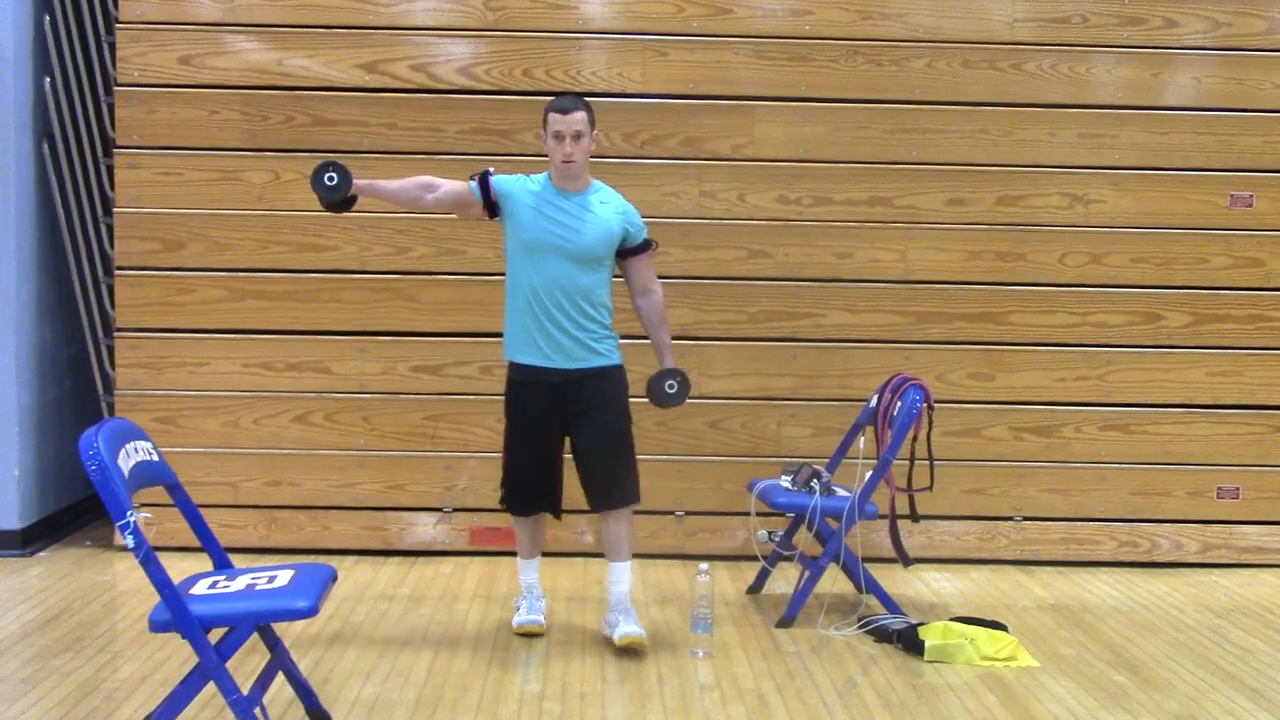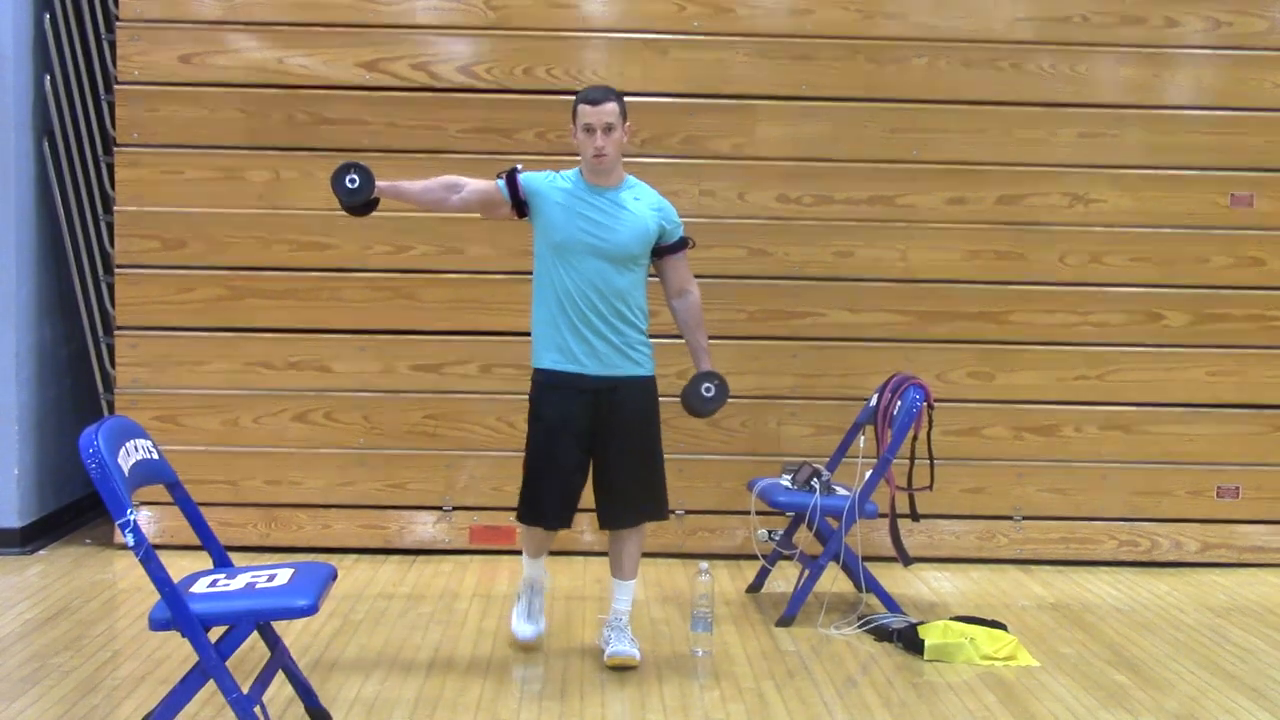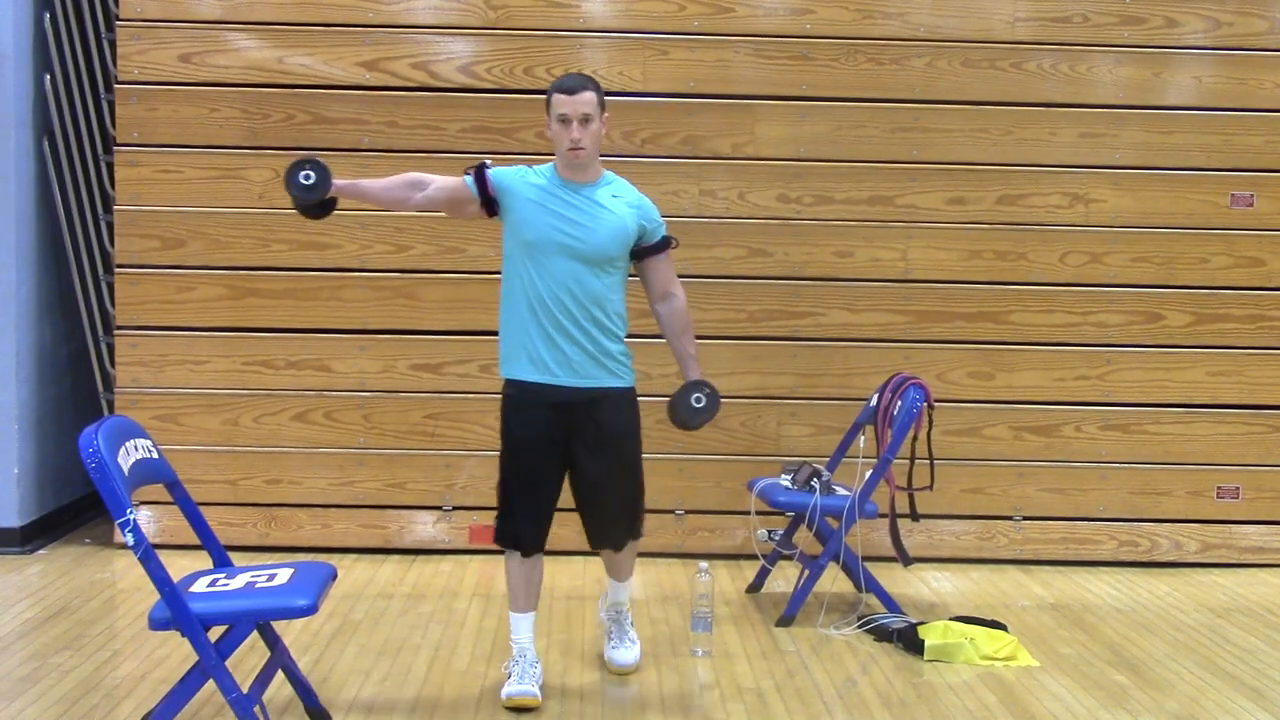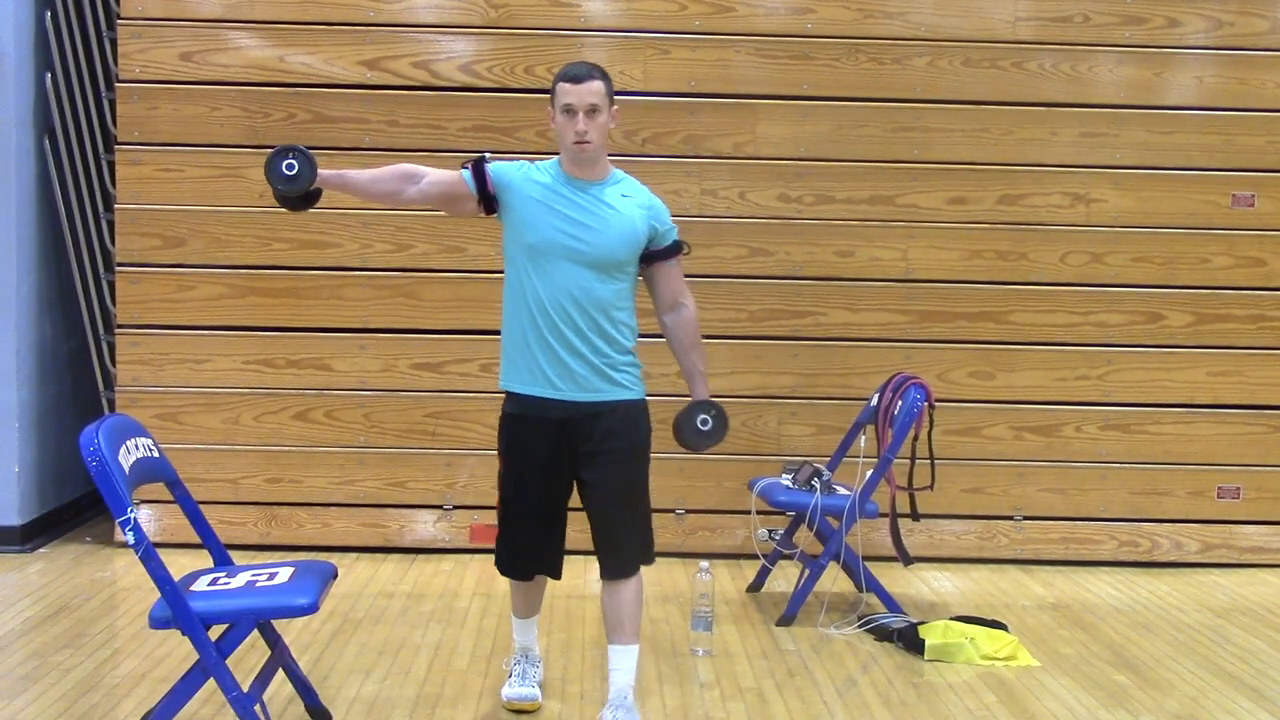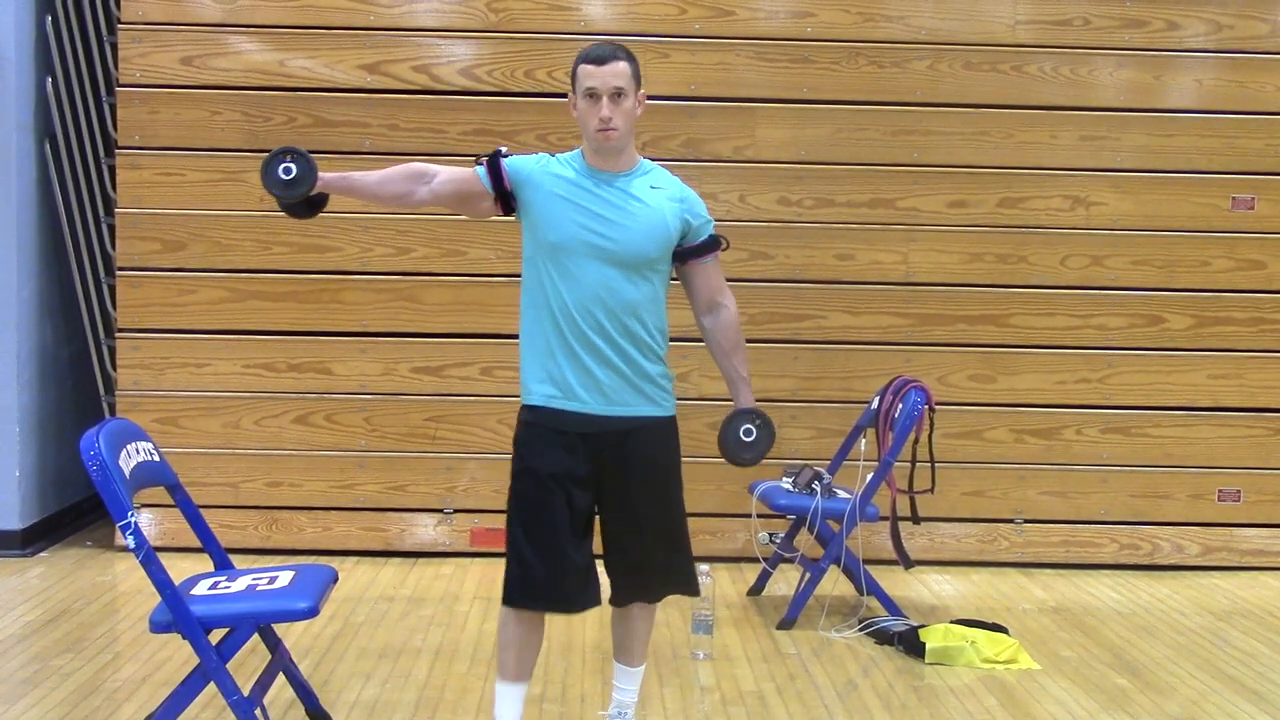
dt=0.5s
person 1, frame 1
left shoulder: (621, 213)
right shoulder: (513, 192)
left elbow: (647, 292)
right elbow: (433, 192)
left wrist: (666, 359)
right wrist: (361, 186)
left hip: (599, 371)
right hip: (531, 371)
left knee: (613, 491)
right knee: (528, 491)
left ankle: (621, 606)
right ankle: (530, 592)
person 1, frame 2
left shoulder: (655, 210)
right shoulder: (541, 191)
left elbow: (682, 293)
right elbow: (458, 193)
left wrist: (703, 365)
right wrist: (384, 189)
left hip: (630, 380)
right hip: (558, 376)
left knee: (630, 508)
right knee: (543, 502)
left ankle: (618, 622)
right ankle: (533, 585)
person 1, frame 3
left shoulder: (635, 207)
right shoulder: (513, 186)
left elbow: (667, 297)
right elbow: (422, 190)
left wrist: (692, 374)
right wrist: (341, 186)
left hip: (608, 390)
right hip: (530, 389)
left knee: (616, 521)
right knee: (525, 528)
left ankle: (615, 611)
right ankle: (523, 658)
person 1, frame 4
left shoulder: (646, 209)
right shoulder: (515, 183)
left elbow: (676, 306)
right elbow: (415, 184)
left wrist: (699, 391)
right wrist: (324, 178)
left hip: (616, 405)
right hip: (532, 402)
left knee: (622, 554)
right knee: (526, 550)
right ankle: (526, 657)
person 1, frame 5
left shoulder: (678, 201)
right shoulder: (533, 177)
left elbow: (715, 309)
right elbow: (425, 183)
left wrist: (744, 399)
right wrist: (328, 181)
left hip: (644, 420)
right hip: (551, 416)
left knee: (640, 581)
right knee: (533, 581)
